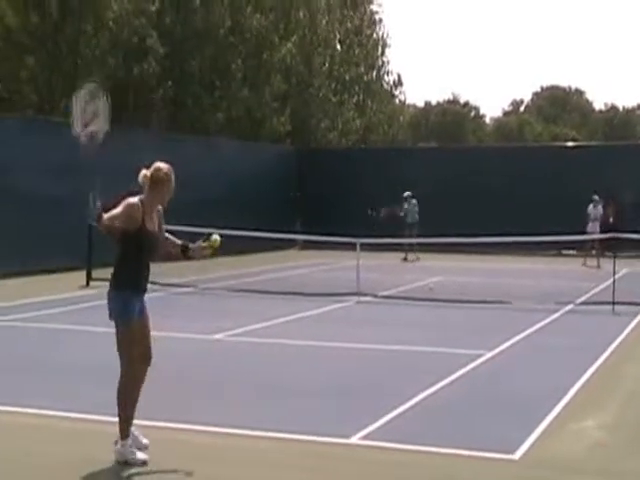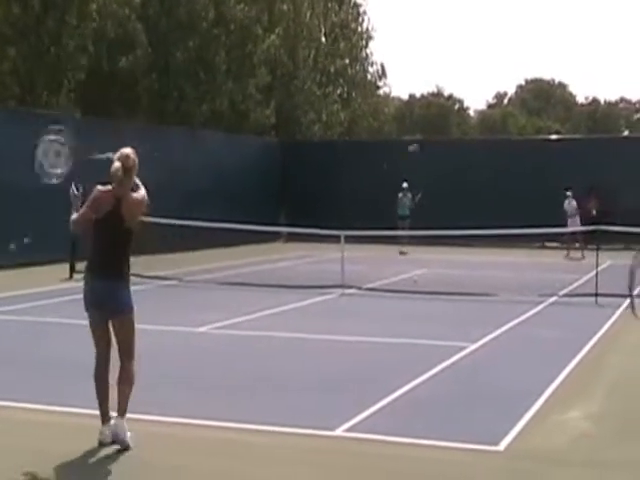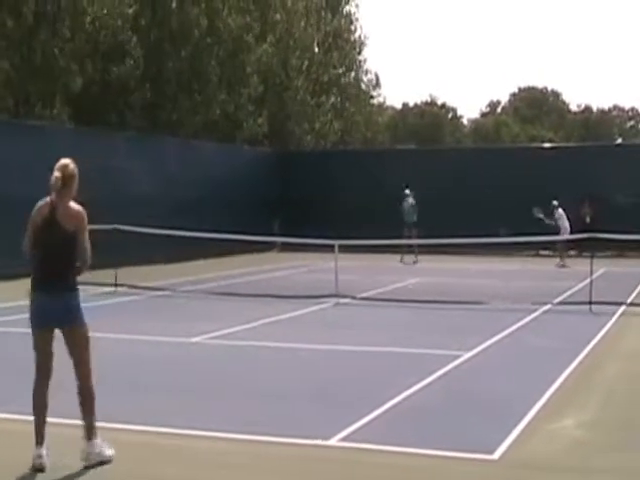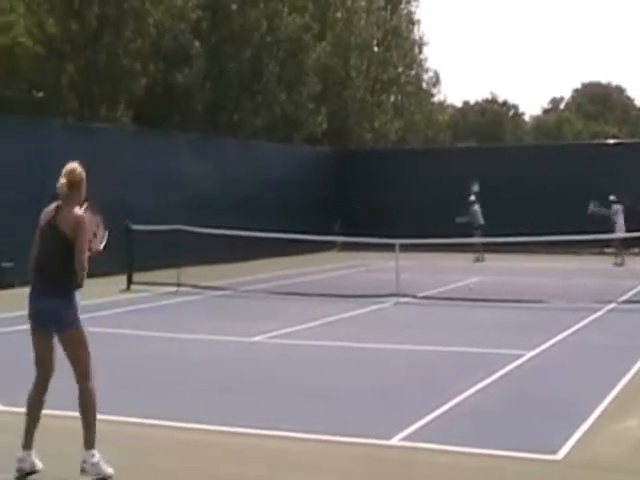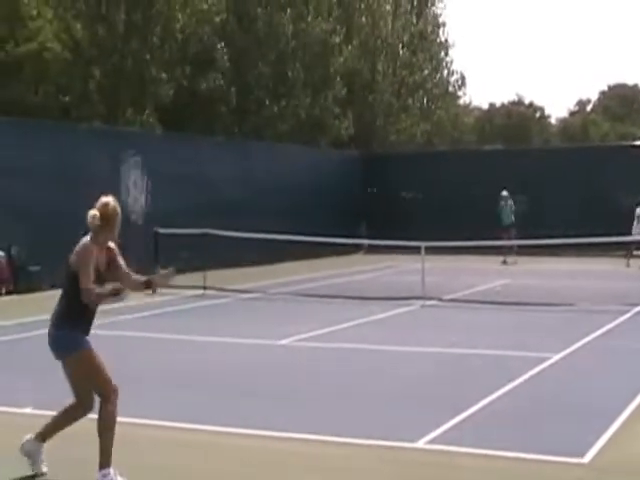
dt=0.7s
person 1, frame 1
left shoulder: (156, 212)
right shoulder: (132, 206)
right elbow: (107, 224)
left wrist: (188, 250)
right wrist: (100, 218)
left hip: (137, 294)
right hip: (123, 295)
left knee: (143, 361)
right knee: (131, 368)
left ankle: (127, 431)
right ankle: (124, 444)
person 1, frame 2
left shoulder: (100, 193)
right shoulder: (138, 202)
left elbow: (76, 223)
right wrist: (131, 178)
left hip: (93, 283)
right hip: (117, 286)
left knee: (102, 355)
right knee: (126, 359)
left ankle: (106, 426)
right ankle: (119, 423)
person 1, frame 3
left shoulder: (39, 208)
right shoulder: (77, 213)
left elbow: (28, 251)
right elbow: (84, 262)
left hip: (40, 297)
right hip: (65, 298)
left knee: (42, 376)
right knee: (83, 375)
left ankle: (39, 451)
right ankle: (92, 445)
person 1, frame 4
left shoulder: (46, 212)
right shoulder: (79, 217)
left elbow: (34, 258)
right elbow: (80, 267)
right wrist: (80, 278)
left hip: (36, 300)
right hip: (60, 302)
left knee: (42, 379)
right knee: (85, 380)
person 1, frame 5
left shoulder: (109, 249)
right shoulder: (87, 248)
left elbow: (129, 279)
right elbow: (89, 296)
left wrist: (150, 282)
right wrist: (116, 287)
left hip: (67, 332)
right hip: (68, 333)
left knee: (83, 402)
right knee: (109, 394)
left ankle: (34, 443)
